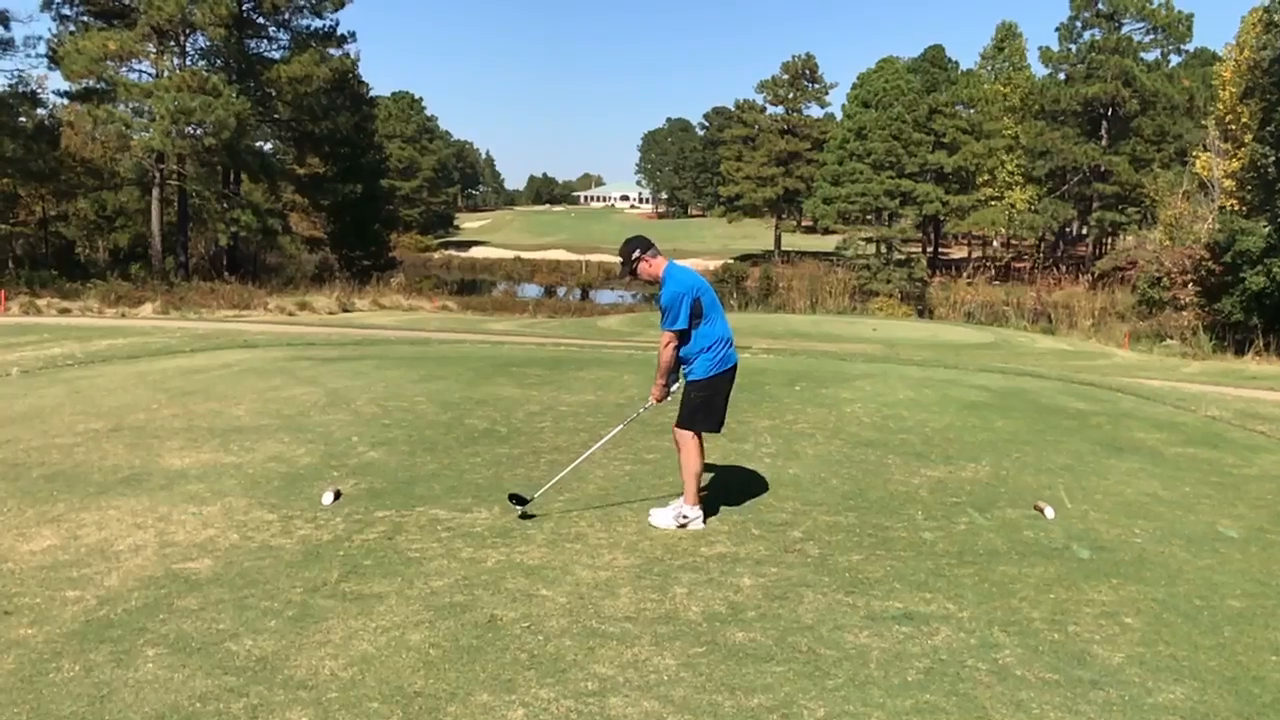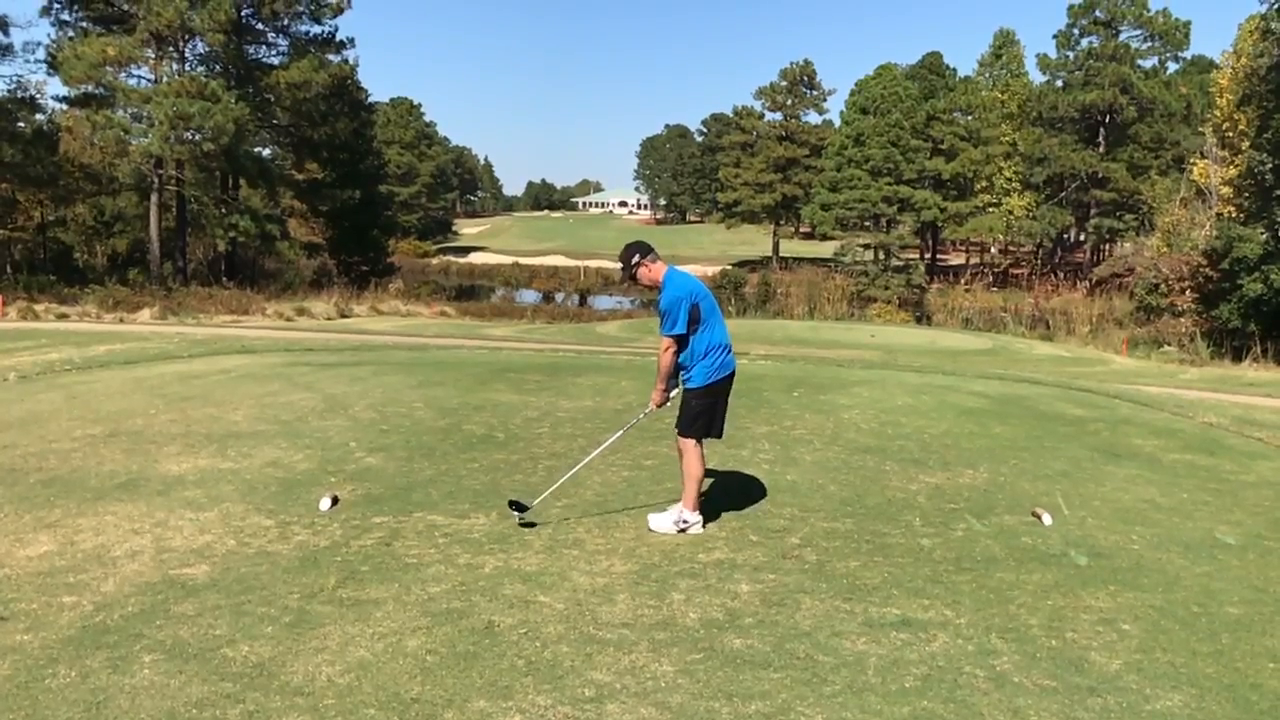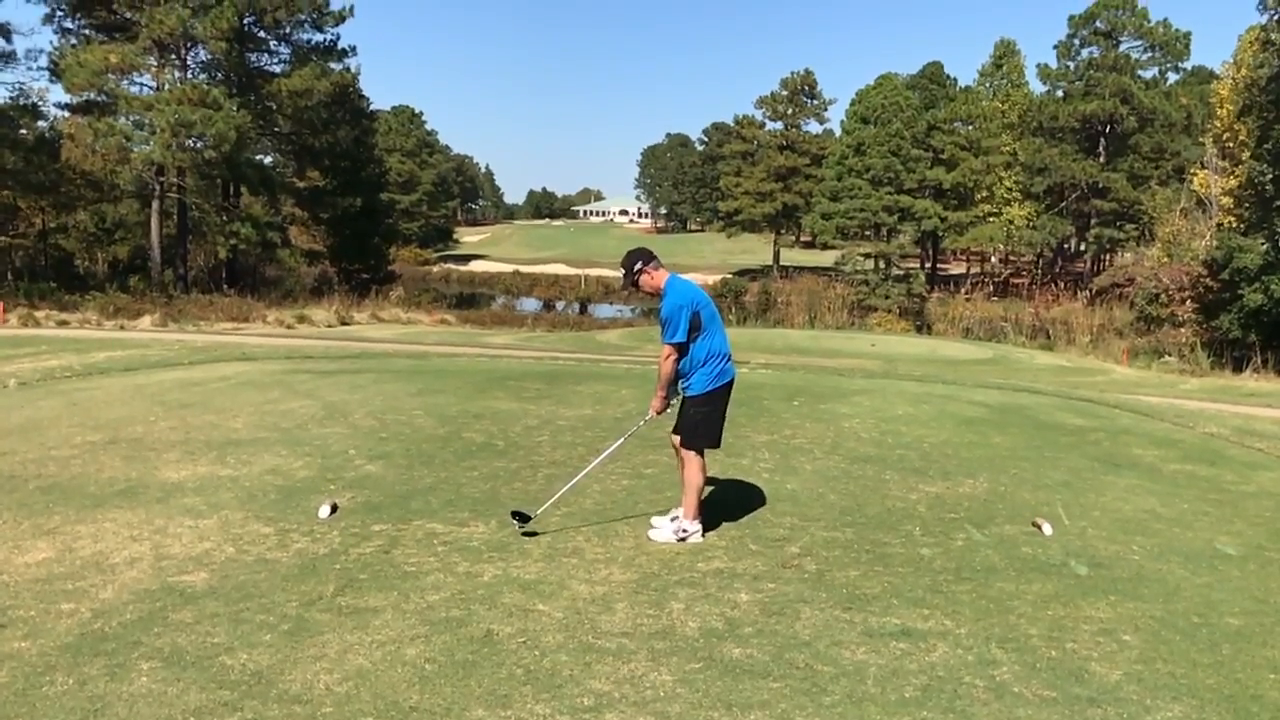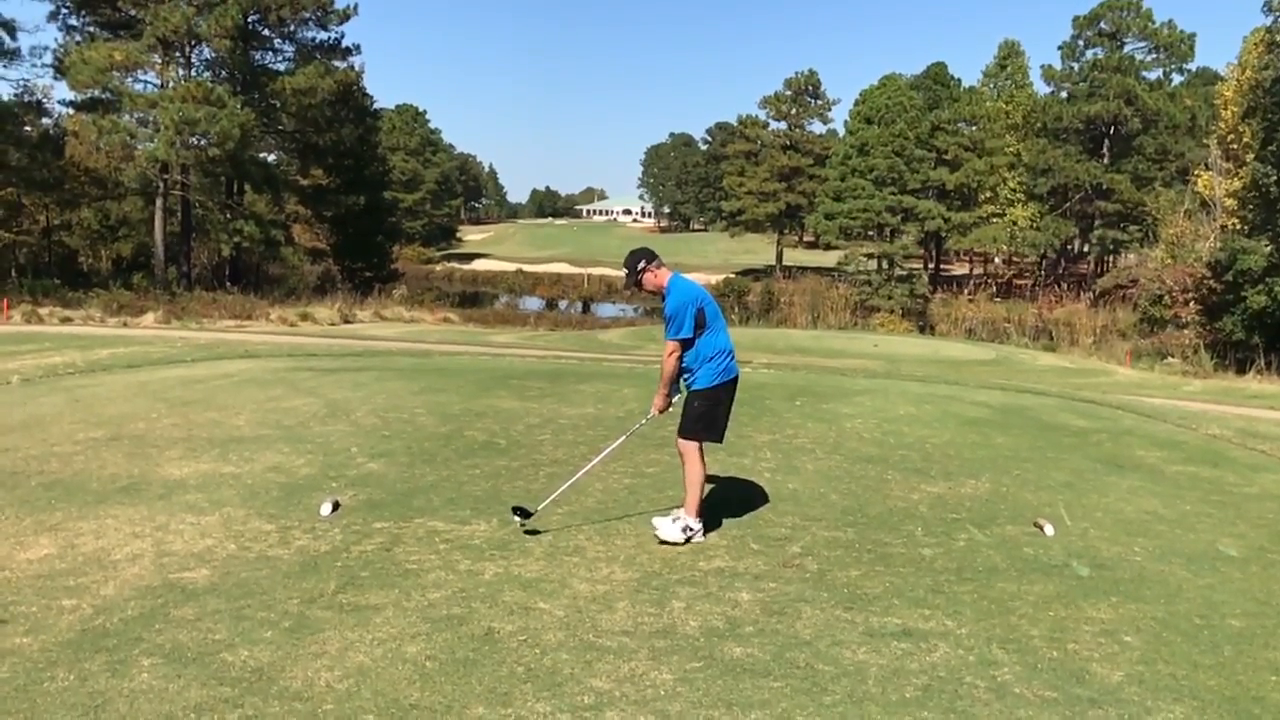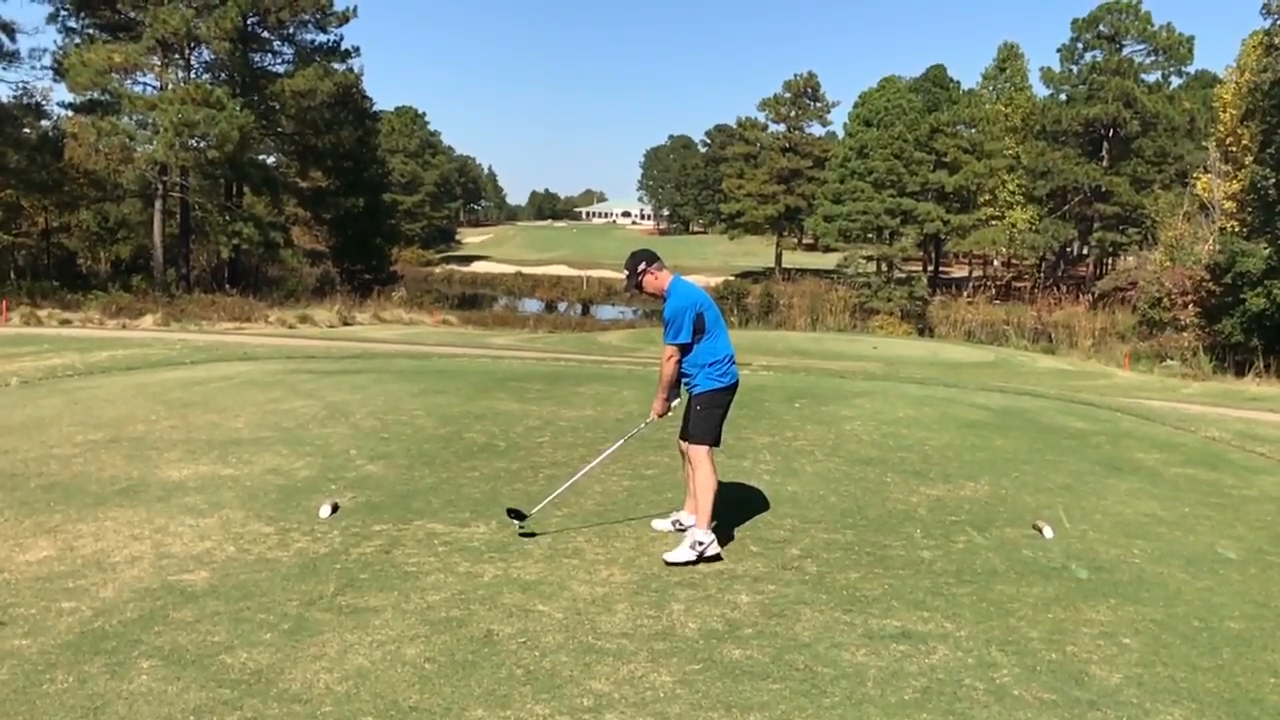
dt=0.4s
person 1, frame 1
left shoulder: (674, 287)
right shoulder: (678, 275)
left elbow: (670, 343)
left wrist: (660, 383)
right wrist: (670, 377)
left hip: (709, 366)
right hip: (709, 363)
left knee: (685, 433)
right knee: (691, 434)
left ankle: (691, 511)
right ankle: (688, 501)
person 1, frame 2
left shoulder: (673, 292)
right shoulder: (678, 281)
left elbow: (669, 348)
left wrist: (660, 388)
right wrist: (670, 382)
left hip: (707, 372)
right hip: (707, 370)
left knee: (689, 441)
right knee: (686, 439)
left ankle: (690, 516)
right ankle: (687, 505)
person 1, frame 3
left shoulder: (675, 300)
right shoulder: (680, 289)
left elbow: (670, 355)
left wrist: (660, 395)
right wrist: (668, 390)
left hip: (707, 381)
right hip: (704, 379)
left knee: (690, 451)
right knee: (680, 443)
left ankle: (690, 525)
right ankle: (686, 511)
person 1, frame 4
left shoulder: (679, 297)
right shoulder: (679, 290)
left elbow: (673, 353)
right elbow: (682, 350)
left wrist: (662, 393)
right wrist: (671, 388)
left hip: (712, 377)
right hip: (707, 376)
left knee: (690, 445)
right knee: (686, 443)
left ankle: (692, 522)
right ankle: (688, 512)
person 1, frame 5
left shoulder: (679, 300)
right shoulder: (682, 292)
left elbow: (671, 357)
left wrist: (661, 397)
right wrist: (672, 391)
left hip: (713, 381)
right hip: (706, 380)
left knee: (699, 452)
right knee: (687, 446)
left ankle: (703, 536)
right ankle: (690, 515)
